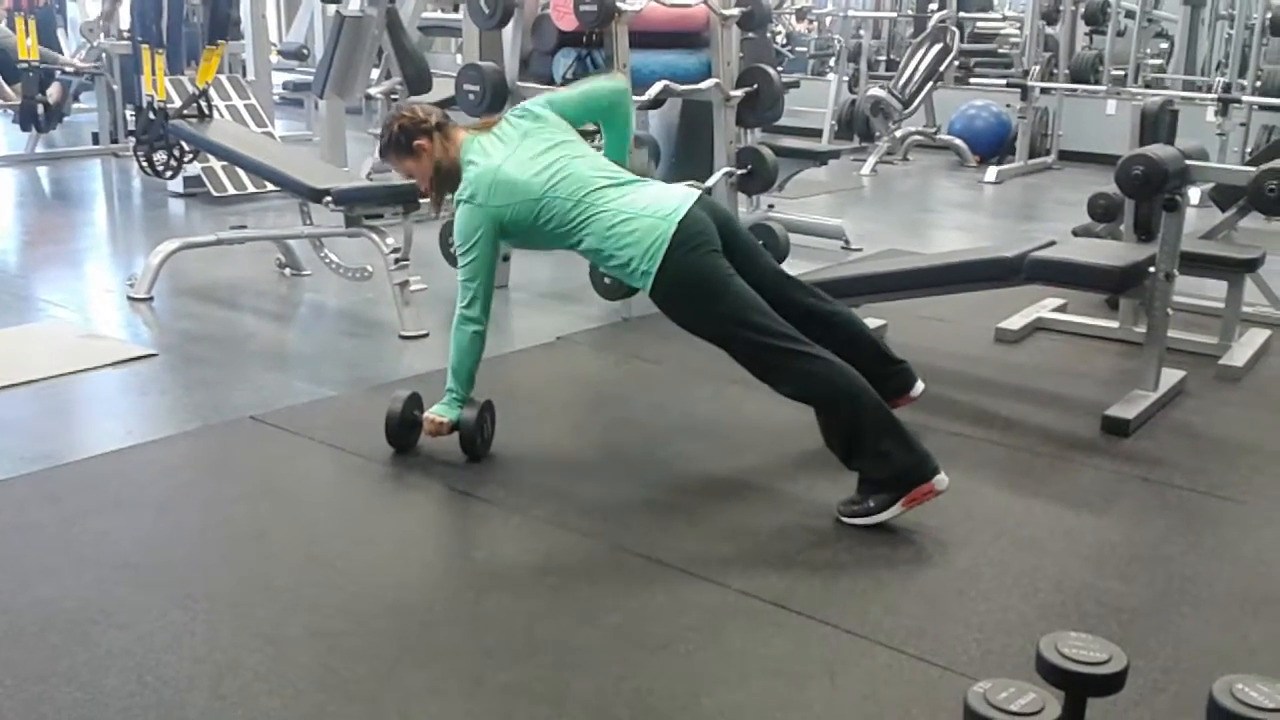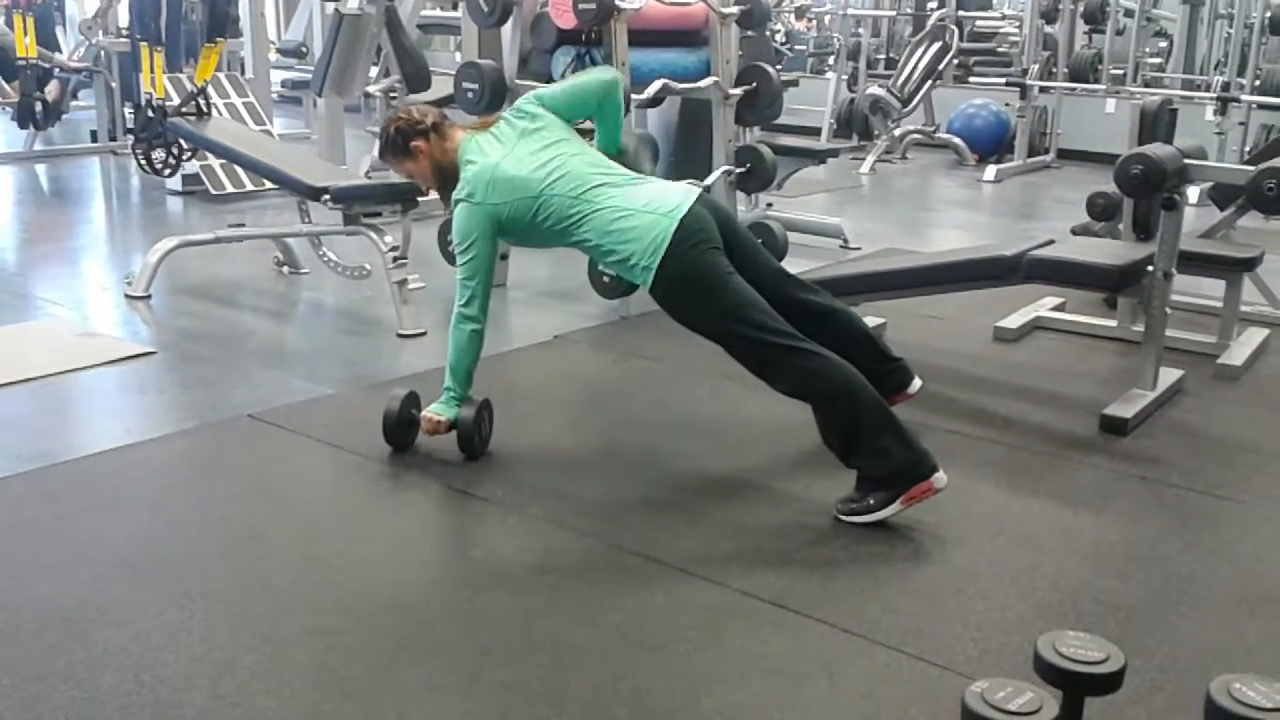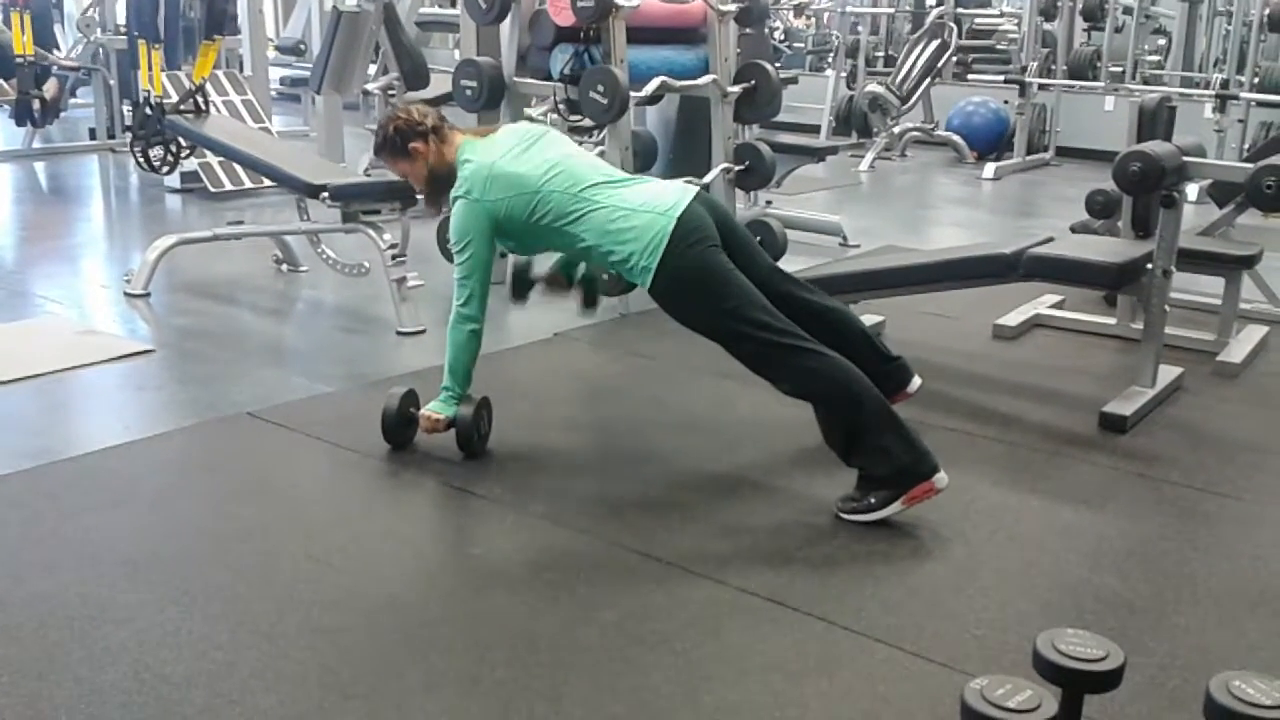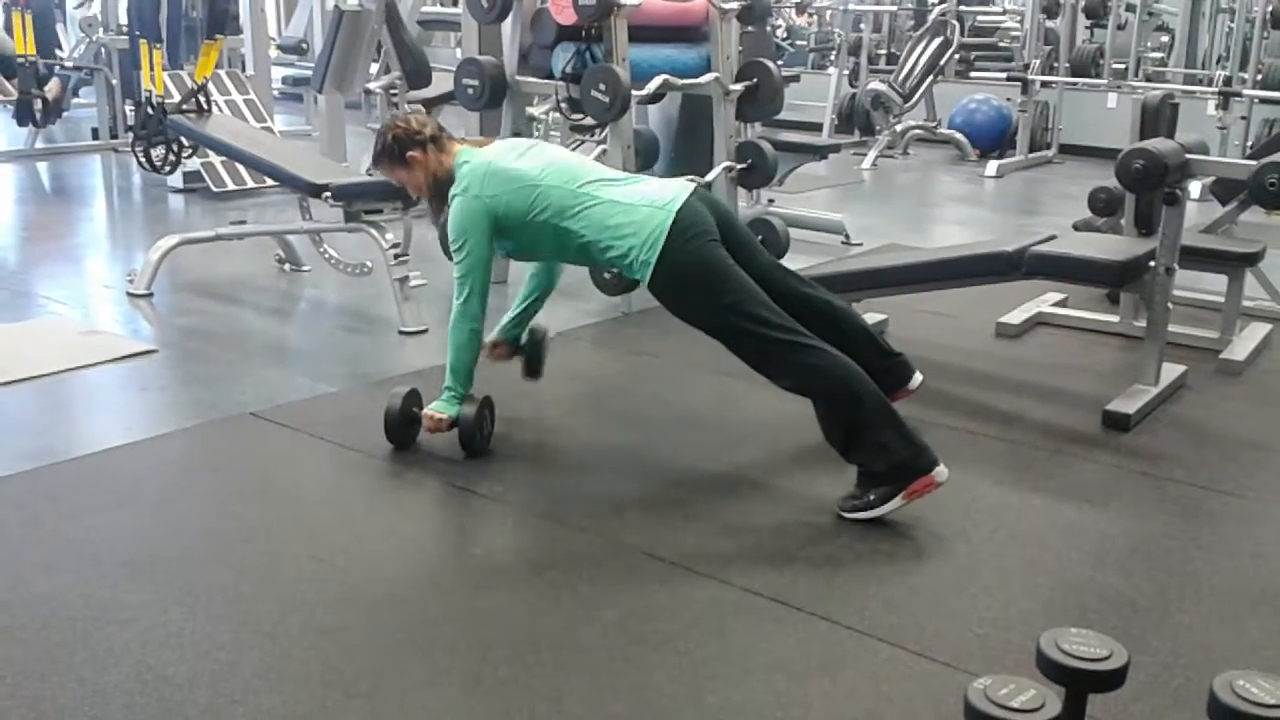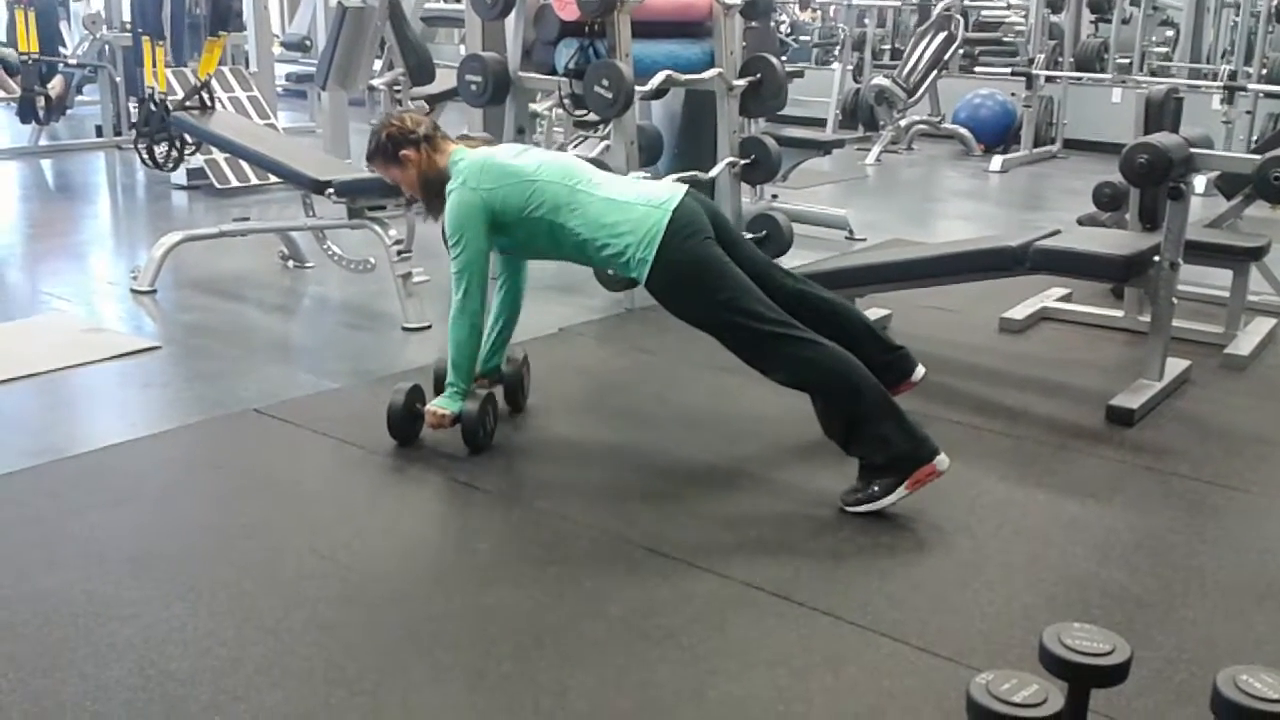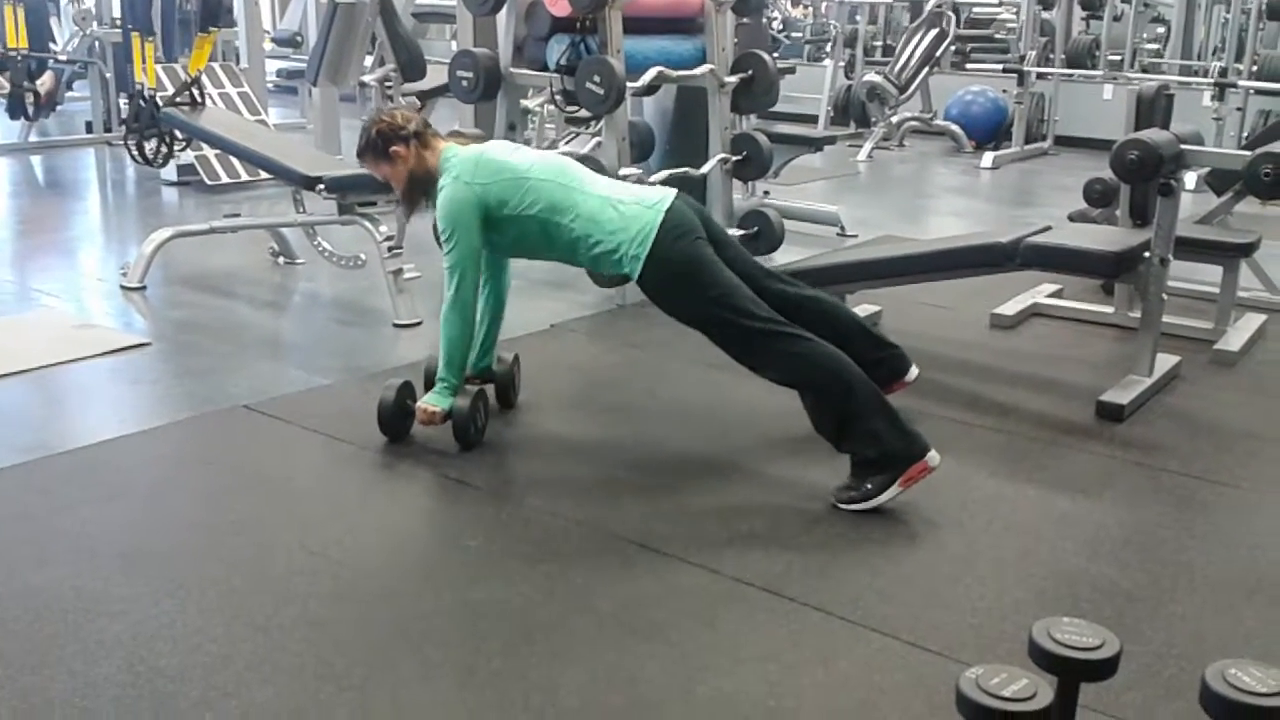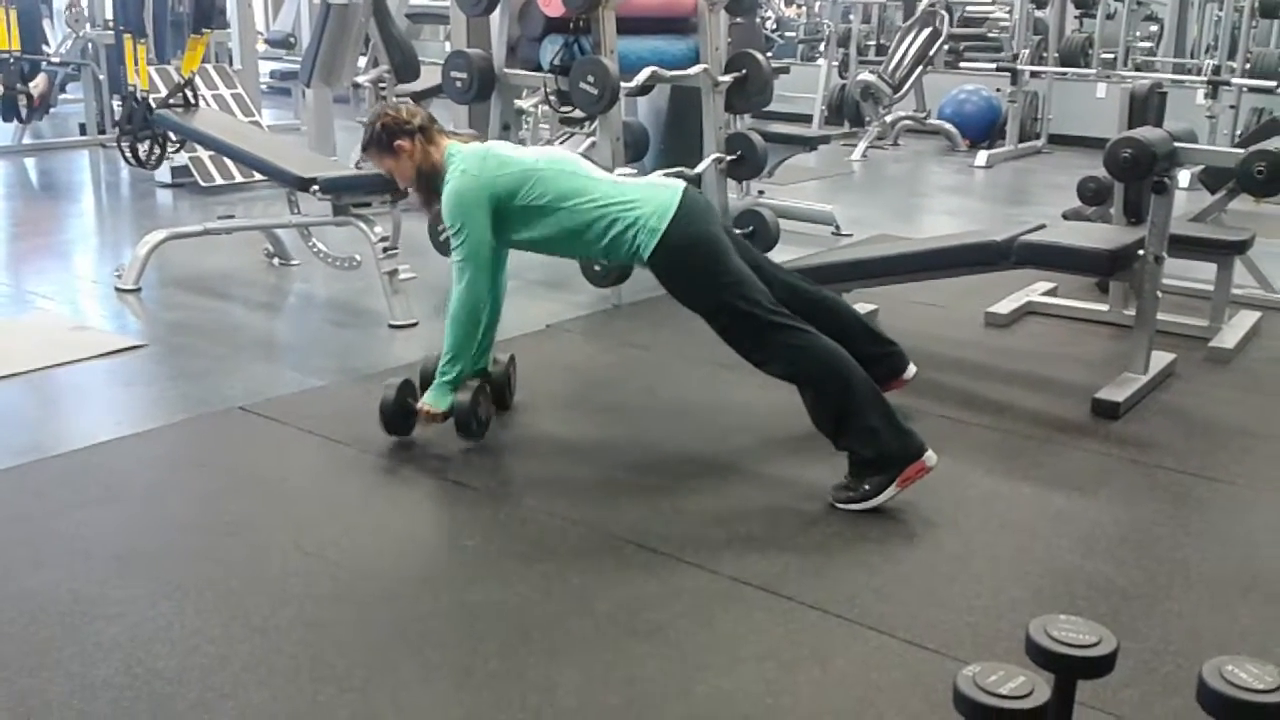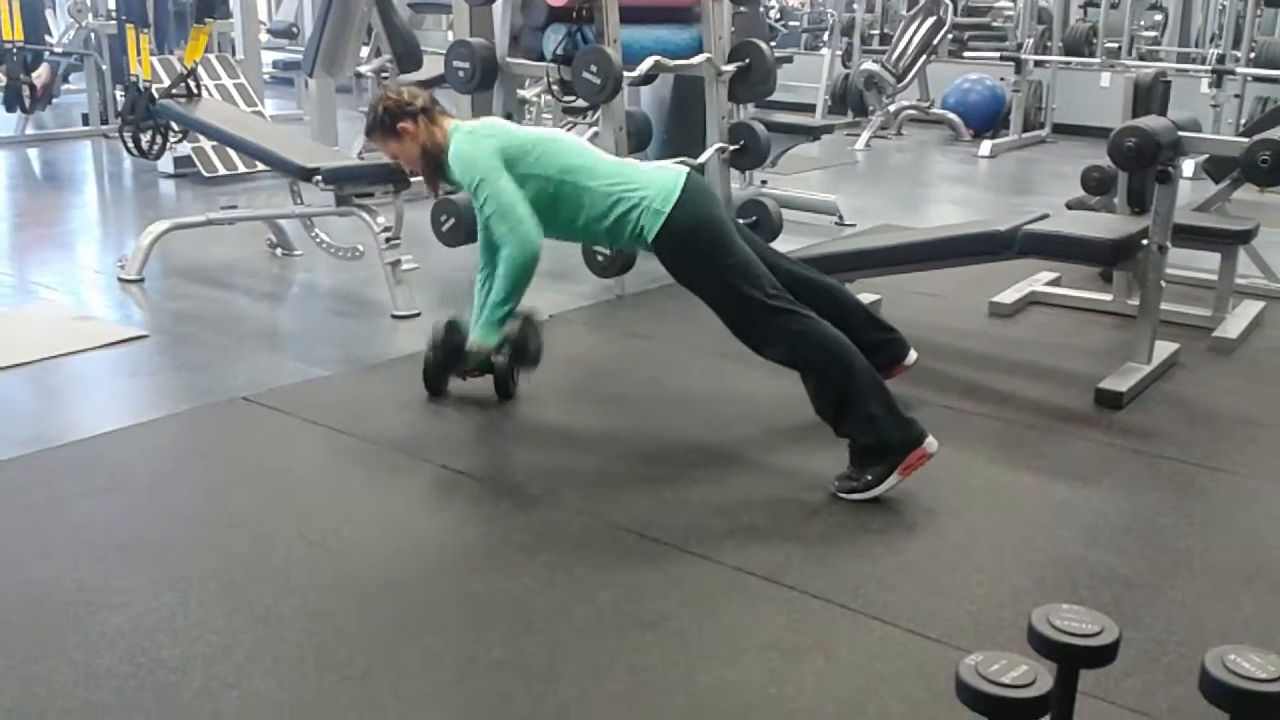
dt=0.2s
person 1, frame 1
left shoulder: (477, 200)
right shoulder: (524, 116)
left elbow: (472, 307)
right elbow: (616, 86)
left wrist: (454, 402)
left hip: (668, 256)
right hip: (692, 208)
left knee: (787, 354)
right knee: (794, 300)
left ankle: (902, 474)
right ankle: (892, 380)
person 1, frame 2
left shoulder: (474, 198)
right shoulder: (522, 115)
left elbow: (471, 305)
right elbow: (608, 80)
left wrist: (452, 400)
left hip: (664, 254)
right hip: (690, 206)
left knee: (785, 352)
right knee: (792, 296)
left ankle: (901, 471)
right ankle: (891, 379)
person 1, frame 3
left shoulder: (471, 197)
right shoulder: (519, 130)
left elbow: (469, 305)
left wrist: (451, 399)
right wrist: (574, 260)
left hip: (666, 252)
right hip: (690, 205)
left knee: (786, 351)
right knee: (790, 298)
left ankle: (903, 471)
right ankle: (890, 378)
person 1, frame 4
left shoulder: (469, 197)
right shoulder: (508, 148)
left elbow: (468, 302)
right elbow: (559, 236)
left wrist: (453, 397)
right wrist: (512, 331)
left hip: (666, 247)
right hip: (687, 203)
left knee: (784, 346)
right knee: (790, 294)
left ankle: (901, 467)
right ankle: (891, 374)
person 1, frame 5
left shoulder: (465, 194)
right shoulder: (498, 157)
left elbow: (467, 297)
right elbow: (511, 269)
left wrist: (456, 392)
right wrist: (490, 359)
left hip: (661, 247)
right hip: (679, 204)
left knee: (779, 341)
right knee: (785, 292)
left ankle: (903, 457)
right ankle: (893, 368)
person 1, frame 6
left shoulder: (456, 191)
right shoulder: (484, 158)
left elbow: (461, 294)
right elbow: (494, 272)
left wrist: (446, 389)
right wrist: (481, 363)
left hip: (653, 249)
right hip: (668, 210)
left knee: (772, 340)
right knee: (777, 294)
left ankle: (894, 454)
right ankle: (886, 366)
person 1, frame 7
left shoulder: (462, 184)
right shoulder: (482, 160)
left elbow: (471, 288)
right elbow: (493, 274)
left wrist: (445, 385)
right wrist: (477, 364)
left hip: (664, 233)
right hip: (673, 204)
left knee: (776, 334)
right knee: (782, 292)
left ankle: (891, 456)
right ankle: (884, 365)
person 1, frame 8
left shoulder: (468, 152)
right shoulder: (480, 146)
left elbow: (524, 245)
right elbow: (495, 256)
left wrist: (489, 328)
right wrist: (485, 337)
left hip: (668, 214)
right hip: (676, 195)
left knee: (779, 321)
right knee: (781, 281)
left ankle: (892, 444)
right ankle: (886, 352)
